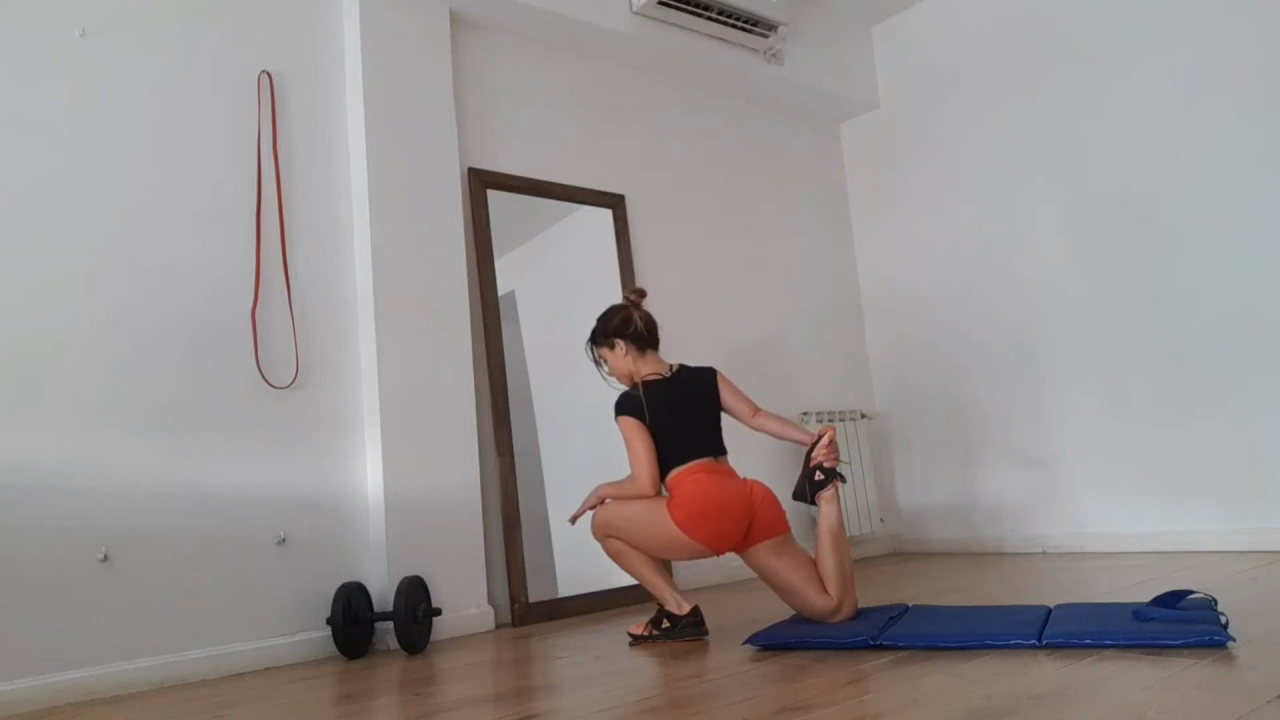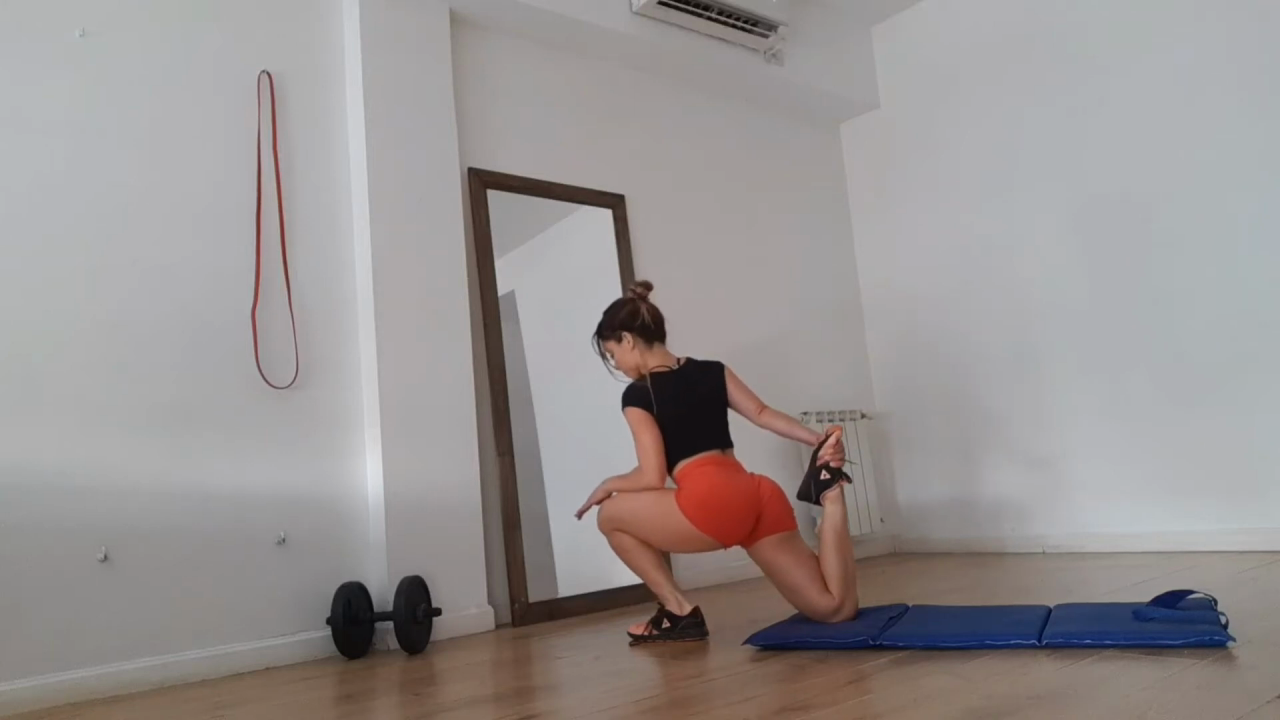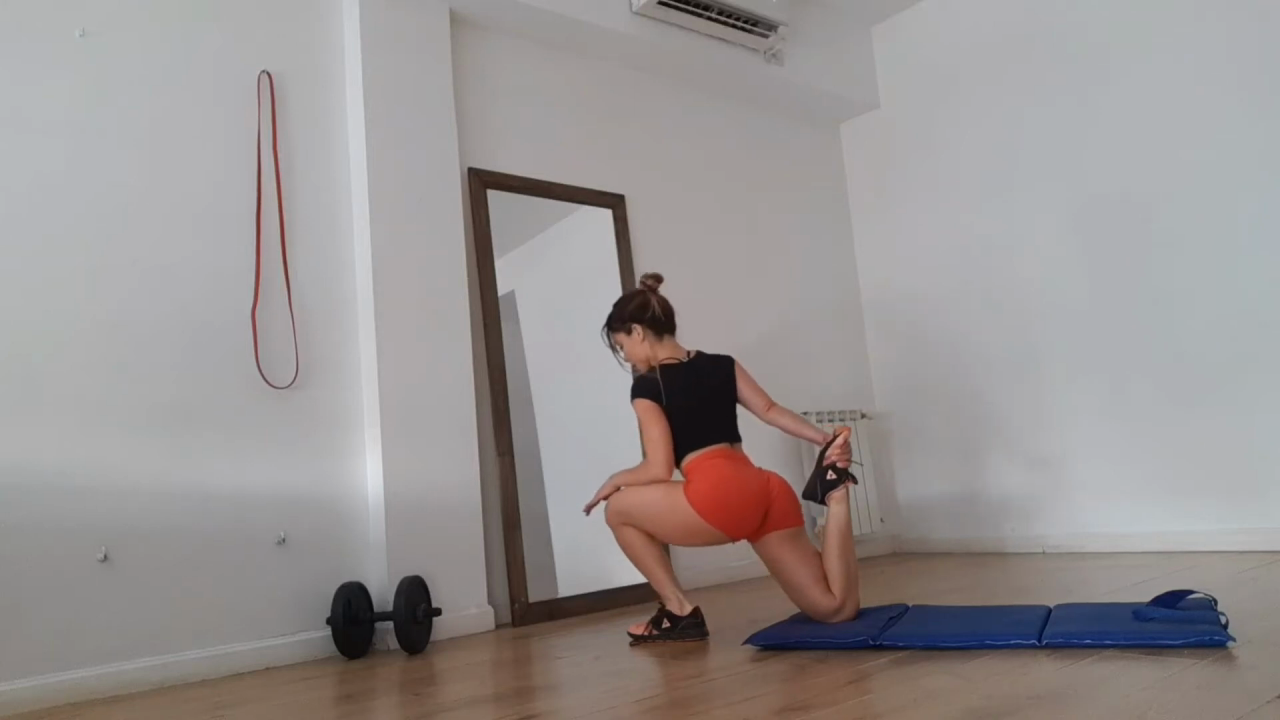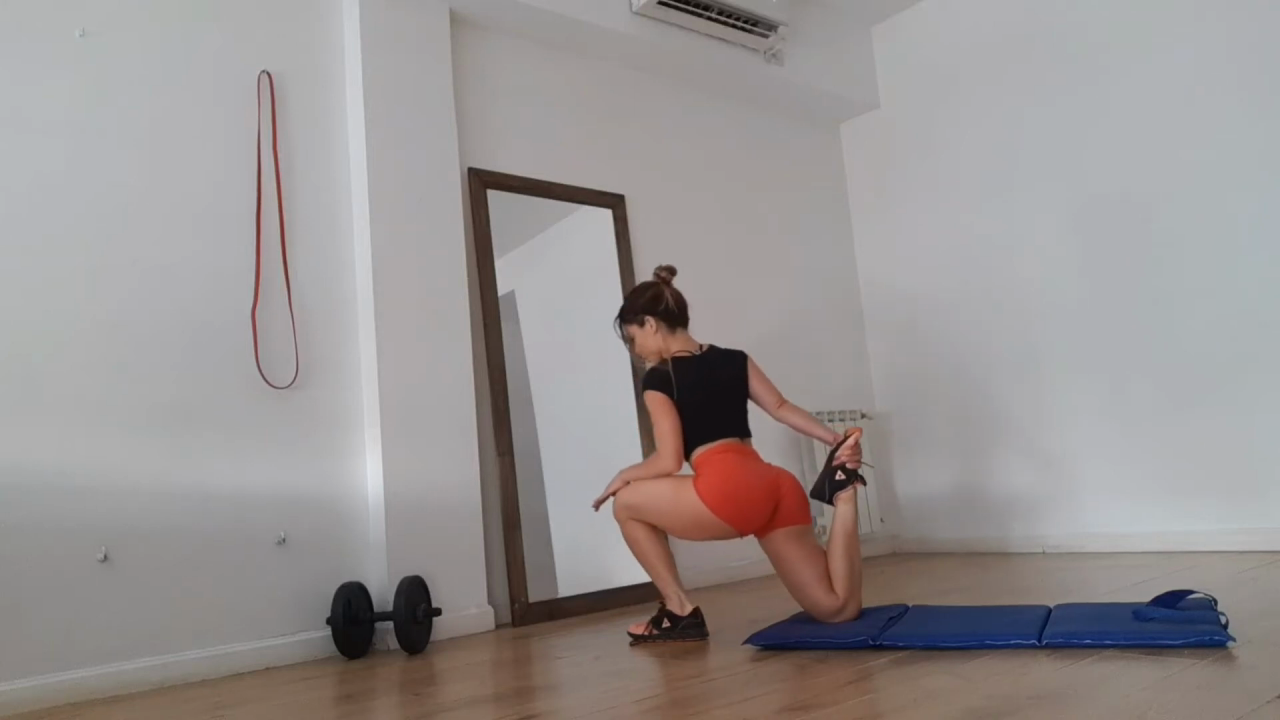
dt=0.2s
person 1, frame 1
left shoulder: (631, 403)
right shoulder: (705, 377)
left elbow: (646, 485)
right elbow: (755, 416)
left wrist: (601, 491)
right wrist: (814, 441)
left hip: (704, 510)
right hip: (754, 502)
left knee: (604, 521)
right knee: (835, 607)
left ankle: (678, 612)
person 1, frame 2
left shoulder: (638, 395)
right shoulder: (712, 371)
left elbow: (652, 478)
right elbow: (762, 413)
left wrist: (607, 486)
right wrist: (819, 441)
left hip: (711, 502)
right hip: (761, 496)
left knee: (611, 515)
right knee: (836, 607)
left ankle: (679, 613)
person 1, frame 3
left shoulder: (647, 387)
right shoulder: (722, 365)
left elbow: (659, 470)
right elbow: (770, 410)
left wrist: (615, 480)
right wrist: (827, 441)
left hip: (720, 495)
right hip: (770, 492)
left knee: (618, 508)
right knee: (837, 607)
left ankle: (680, 612)
person 1, frame 4
left shoulder: (659, 379)
right shoulder: (734, 359)
left elbow: (668, 463)
right elbow: (781, 408)
left wrist: (624, 475)
right wrist: (837, 440)
left hip: (729, 490)
right hip: (778, 488)
left knee: (626, 503)
right knee: (838, 607)
left ankle: (681, 613)
